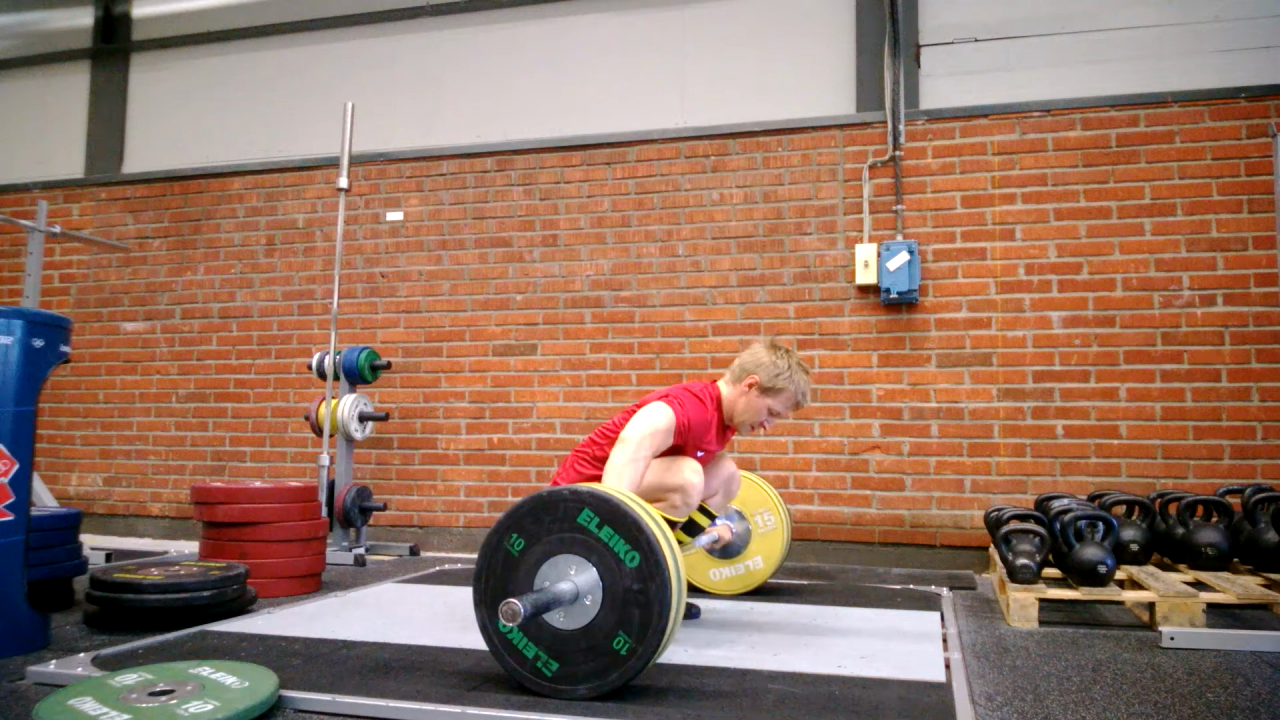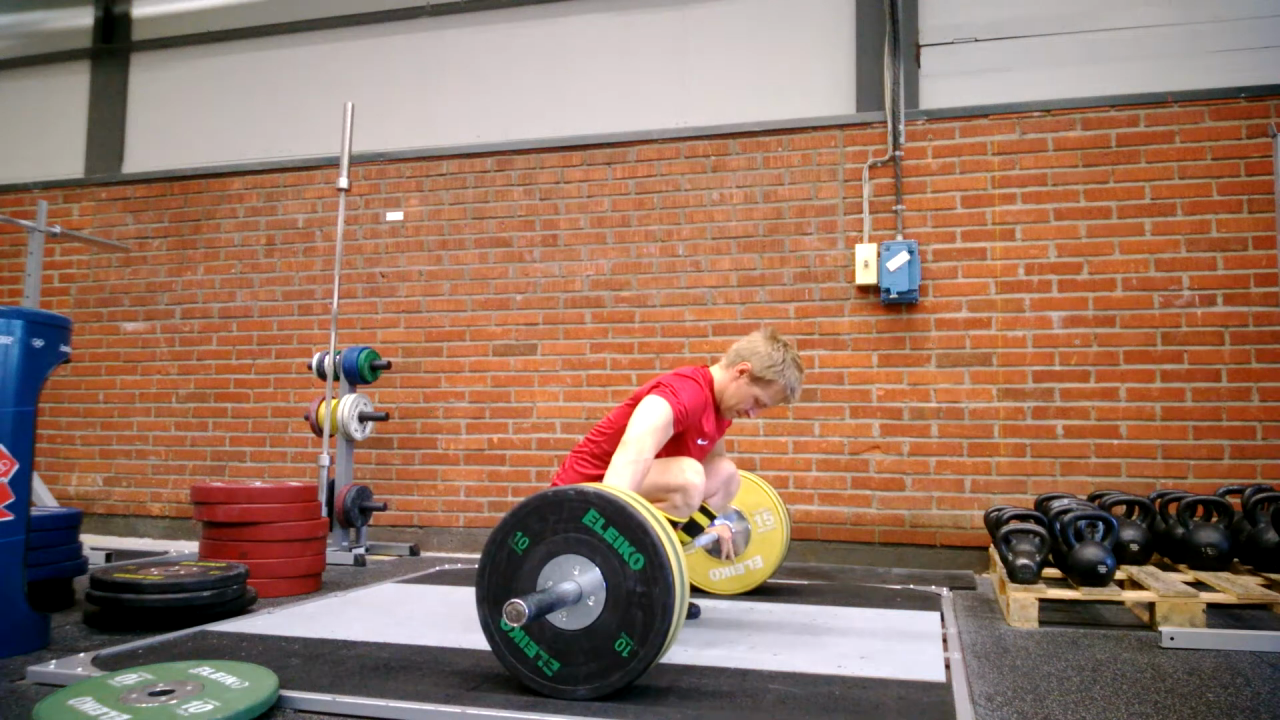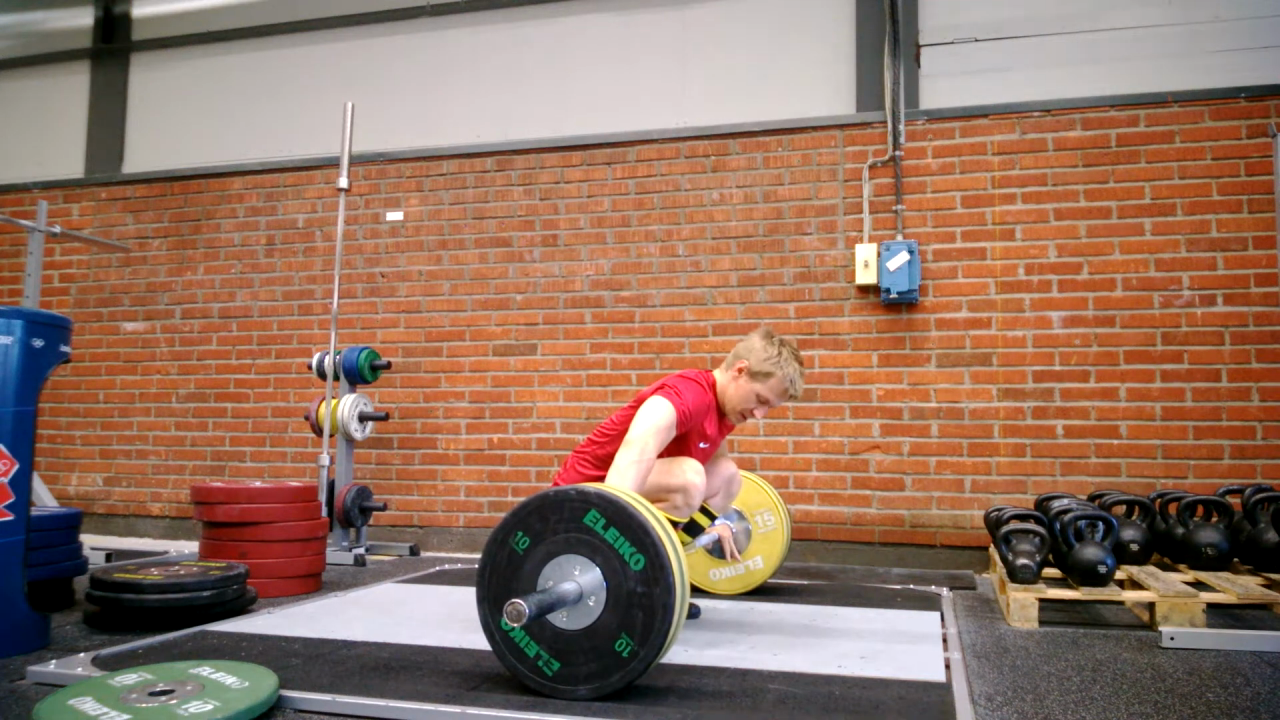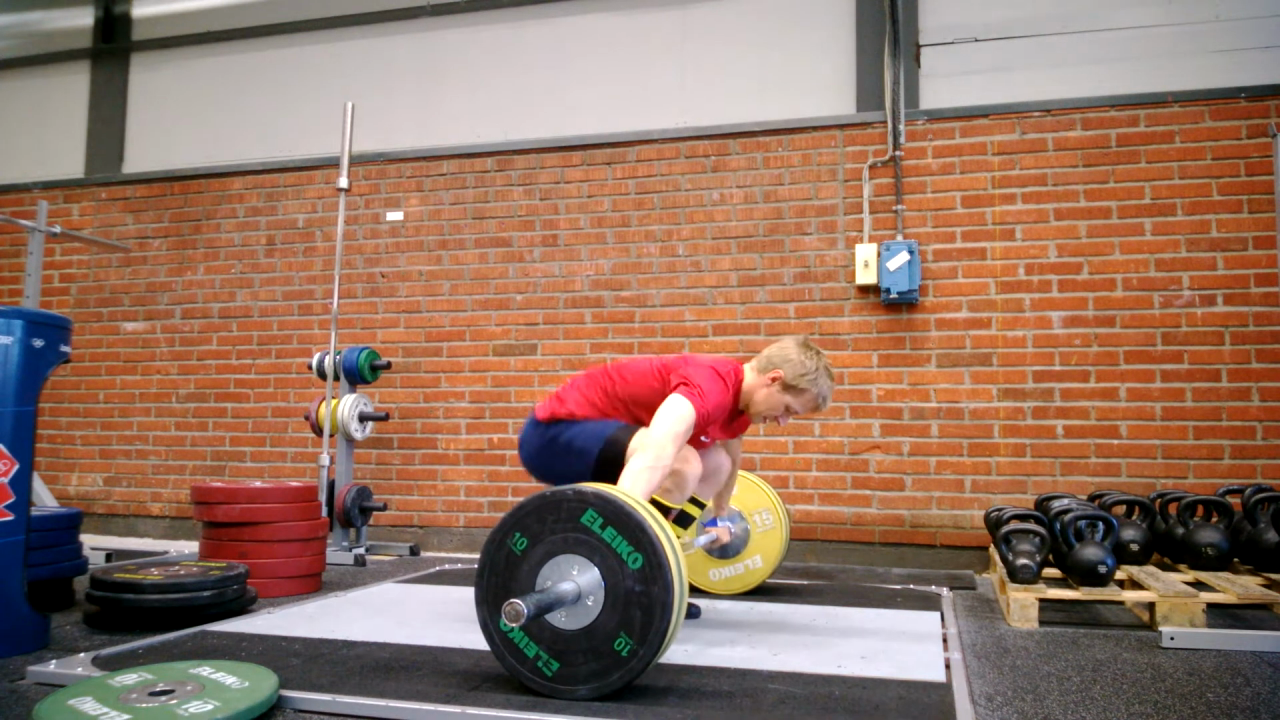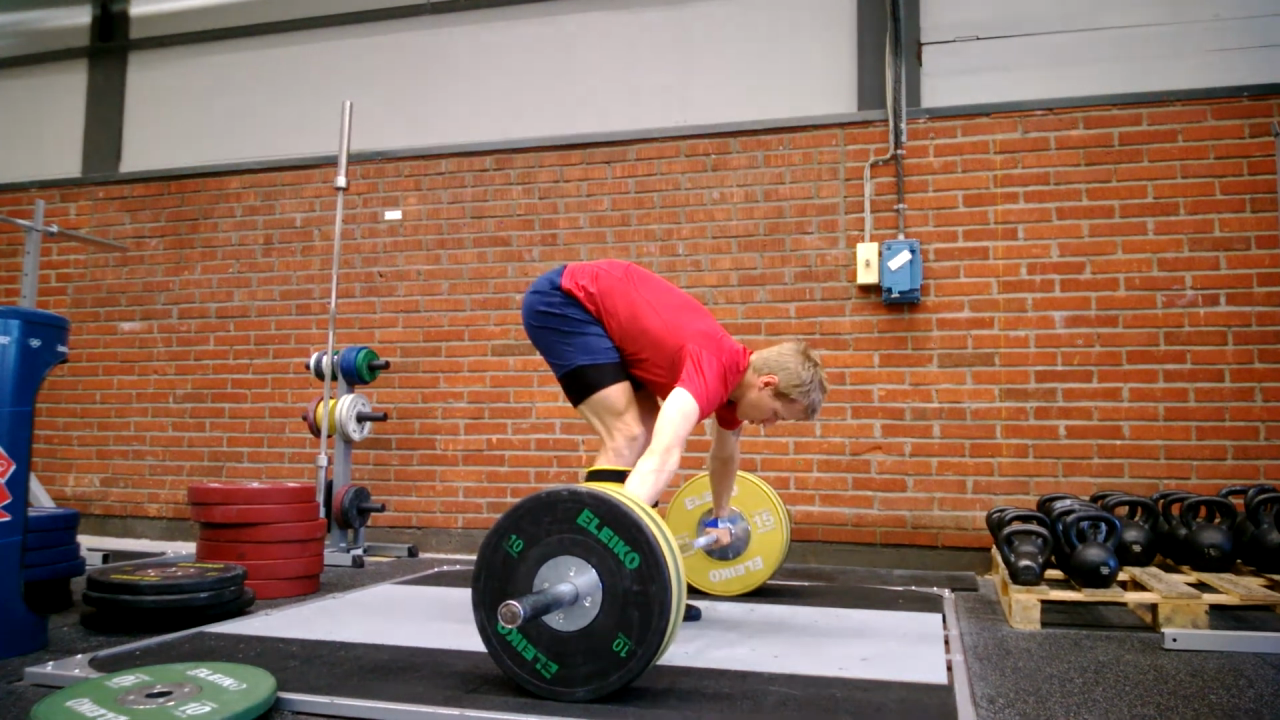
dt=1s
person 1, frame 1
left shoulder: (723, 410)
right shoulder: (694, 406)
right elbow: (631, 443)
left wrist: (710, 521)
left knee: (726, 473)
right knee: (685, 477)
person 1, frame 2
left shoulder: (719, 399)
right shoulder: (684, 392)
left elbow: (713, 457)
right elbow: (632, 453)
left wrist: (713, 521)
left knee: (725, 474)
right knee: (686, 477)
person 1, frame 3
left shoulder: (725, 404)
right shoulder: (687, 395)
left elbow: (714, 457)
right elbow: (635, 454)
left wrist: (712, 521)
left knee: (727, 476)
right knee: (687, 478)
person 1, frame 4
left shoulder: (740, 395)
right shoulder: (711, 386)
left elbow: (731, 456)
right elbow: (651, 459)
left wrist: (718, 518)
left hip: (580, 442)
right hip: (556, 431)
left knee: (718, 463)
right knee: (683, 466)
person 1, frame 5
left shoulder: (737, 377)
right shoulder: (713, 374)
left elbow: (725, 453)
right elbow: (663, 456)
left wrist: (720, 518)
left hip: (592, 305)
right hip: (564, 300)
left knee: (645, 436)
right knee: (627, 437)
